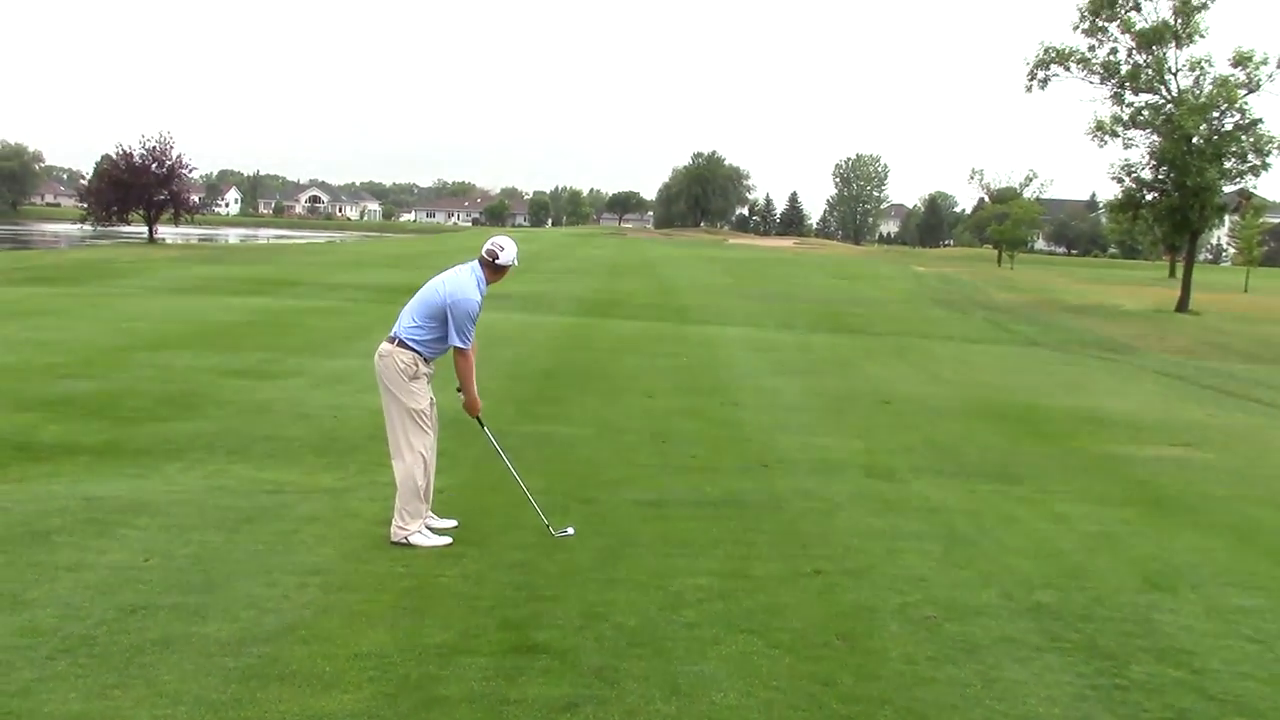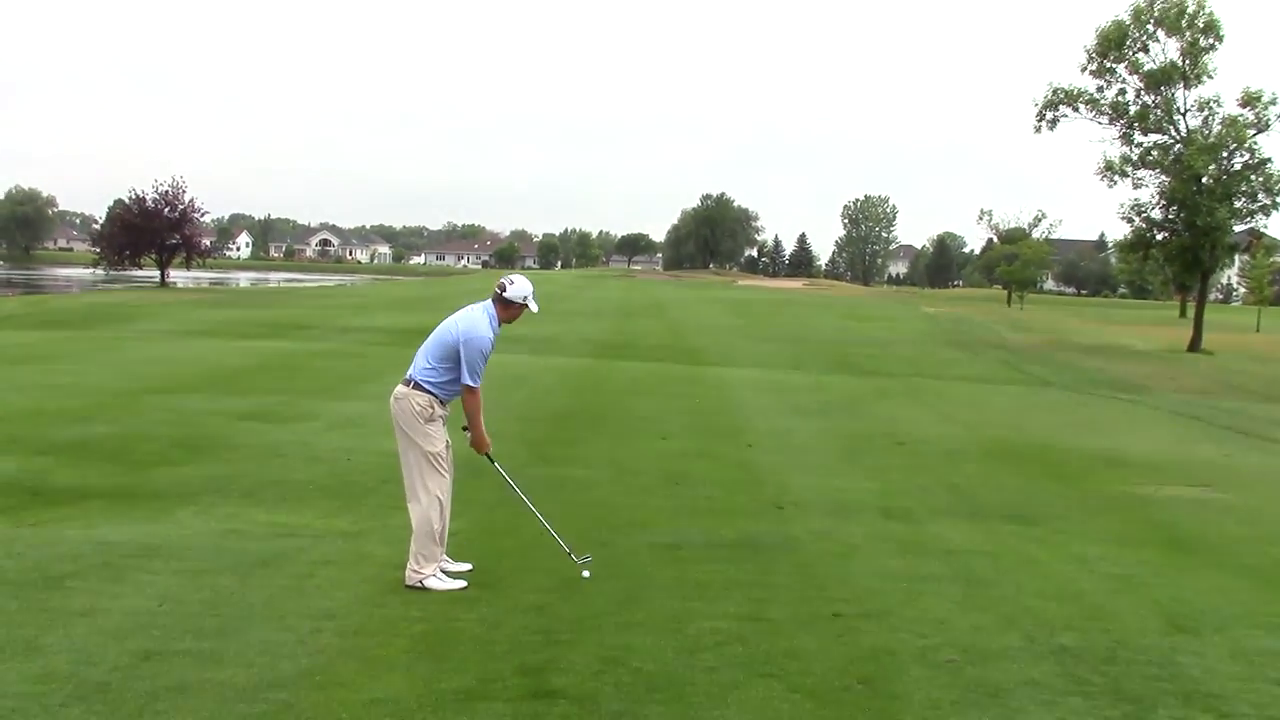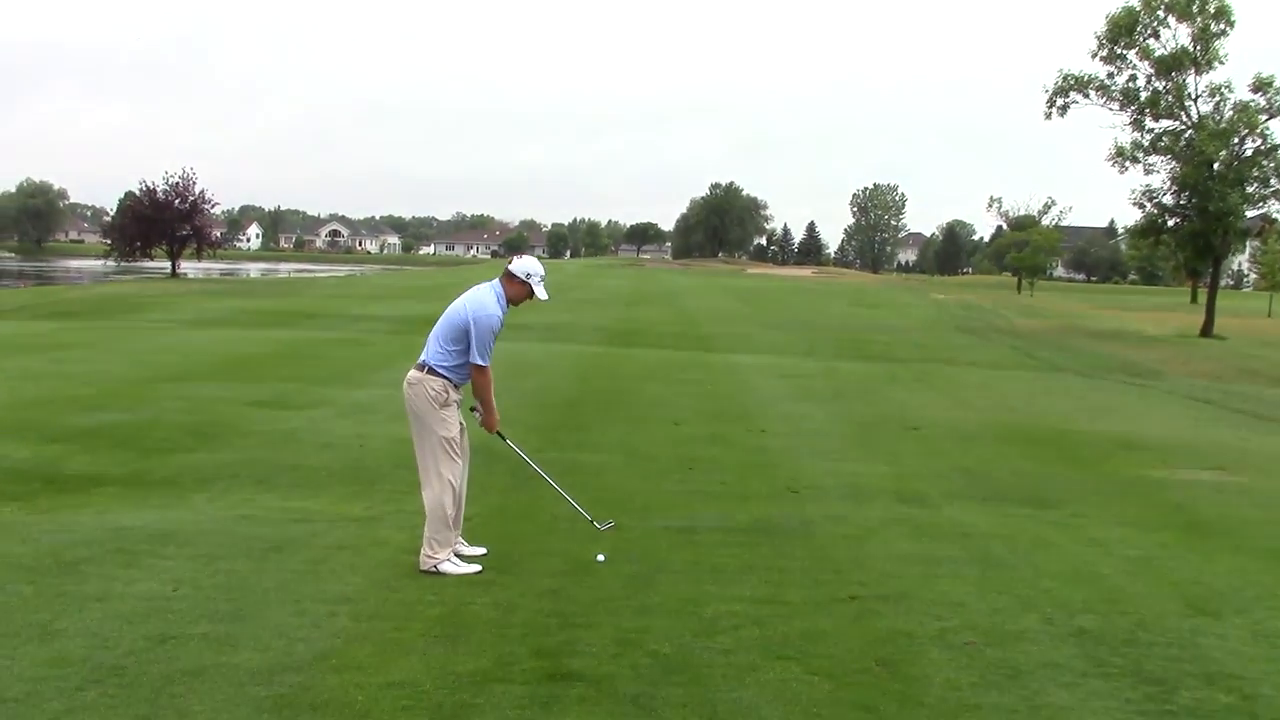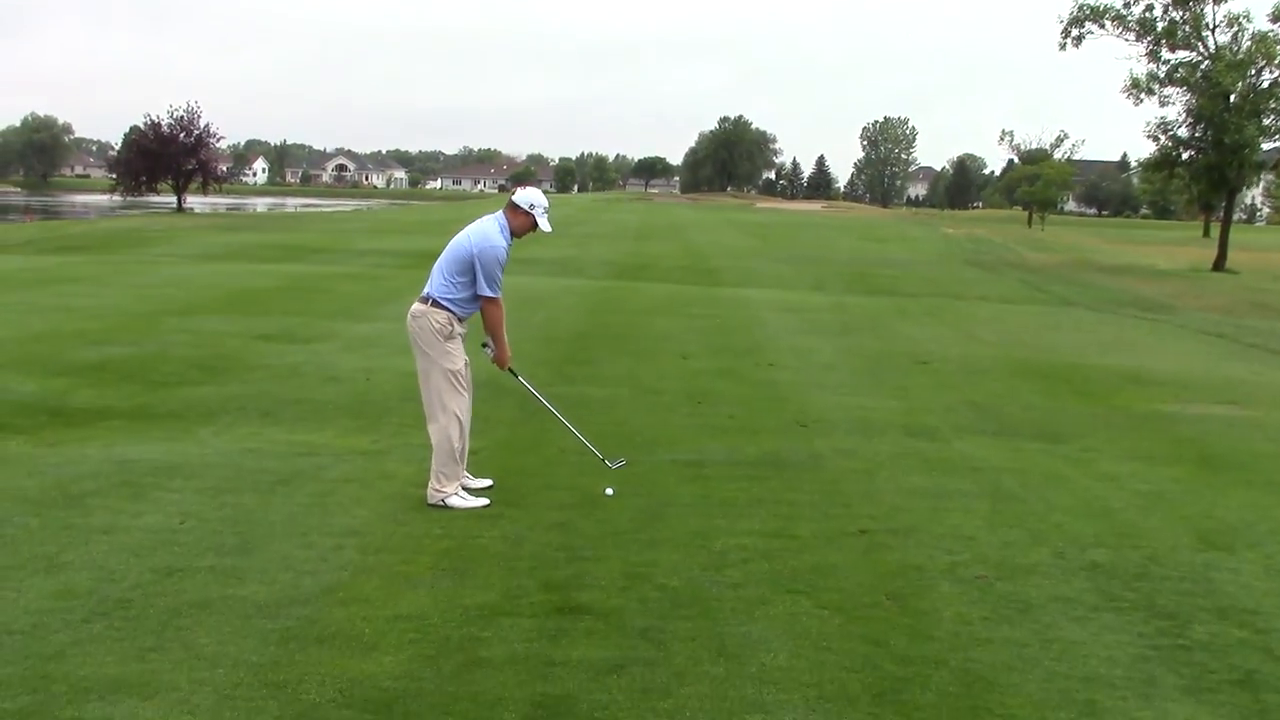
dt=0.2s
person 1, frame 1
left shoulder: (465, 274)
right shoulder: (467, 296)
left elbow: (466, 343)
right elbow: (461, 352)
left wrist: (472, 388)
right wrist: (471, 397)
left hip: (409, 359)
right hip: (403, 362)
left knee: (424, 440)
right knee: (414, 445)
left ankle: (420, 513)
right ankle: (407, 527)
person 1, frame 2
left shoulder: (478, 313)
right shoulder: (479, 333)
left elbow: (469, 385)
right elbow: (469, 391)
left wrist: (477, 427)
right wrist: (479, 434)
left hip: (425, 401)
right hip: (418, 404)
left knee: (439, 483)
right knee: (430, 488)
left ankle: (434, 556)
right ankle: (421, 571)
person 1, frame 3
left shoulder: (486, 293)
right shoulder: (488, 312)
right elbow: (480, 369)
left wrist: (482, 404)
right wrist: (490, 413)
left hip: (438, 385)
right hip: (432, 388)
left knee: (455, 466)
right knee: (444, 472)
left ankle: (449, 540)
right ankle: (436, 555)
person 1, frame 4
left shoulder: (490, 226)
right shoulder: (493, 244)
left elbow: (487, 297)
right elbow: (491, 302)
left wrist: (493, 338)
right wrist: (502, 347)
left hip: (441, 318)
right hip: (437, 321)
left knee: (458, 402)
right knee: (450, 406)
left ankle: (455, 474)
right ankle: (443, 489)
